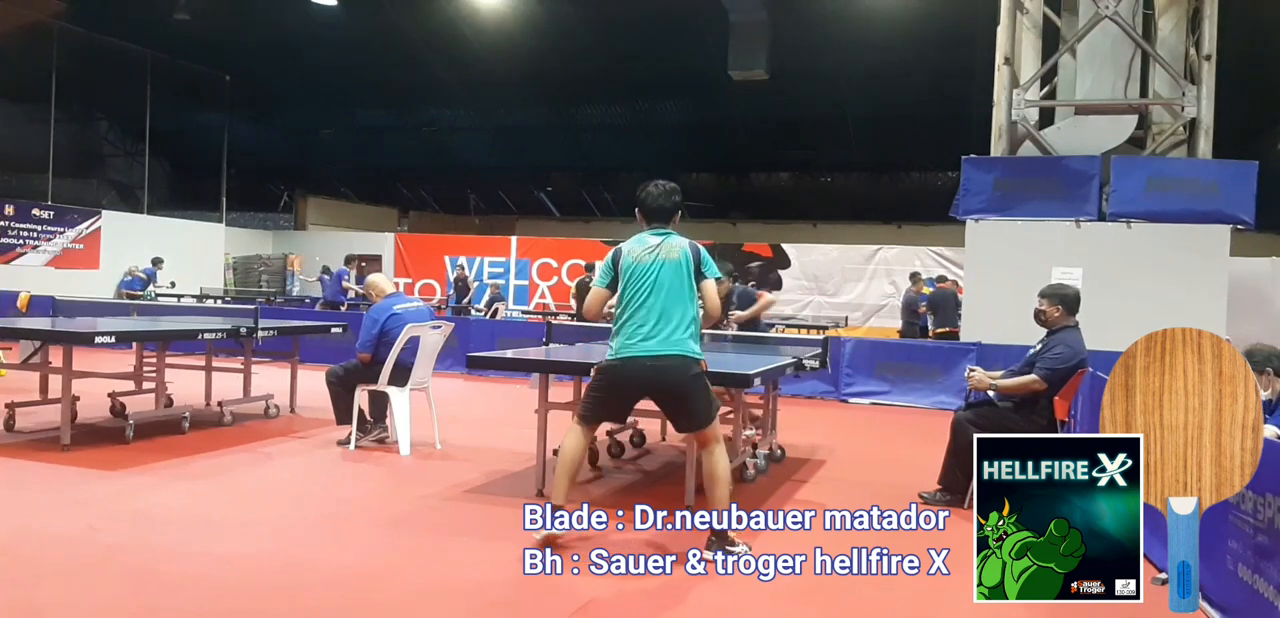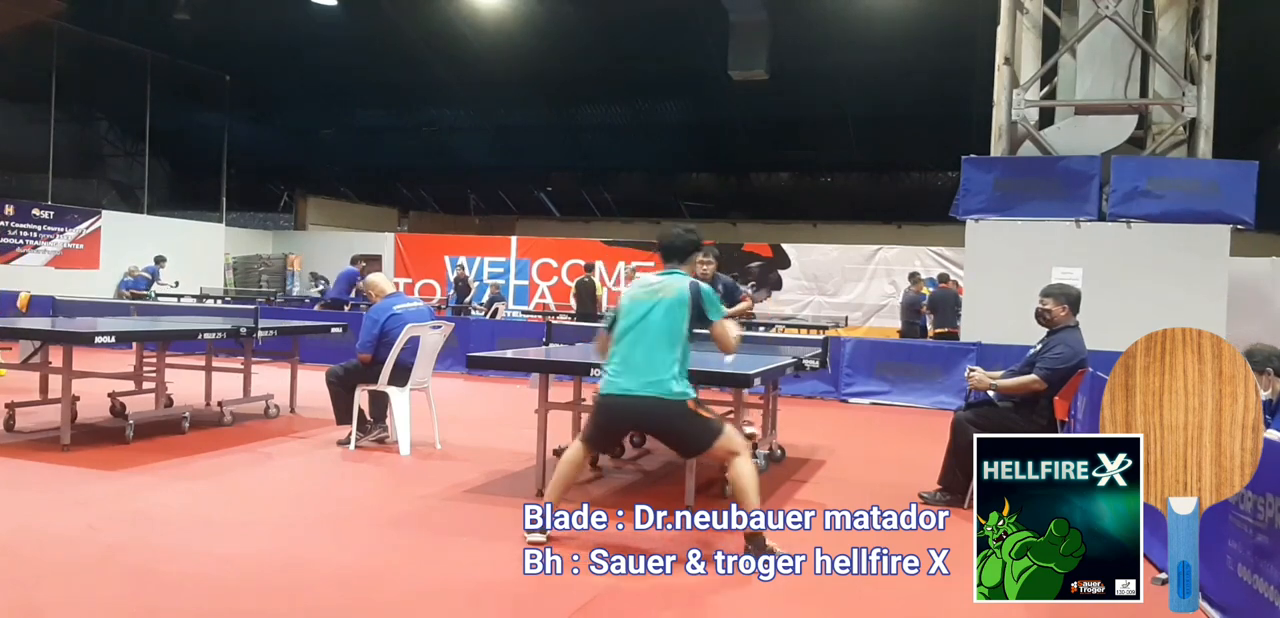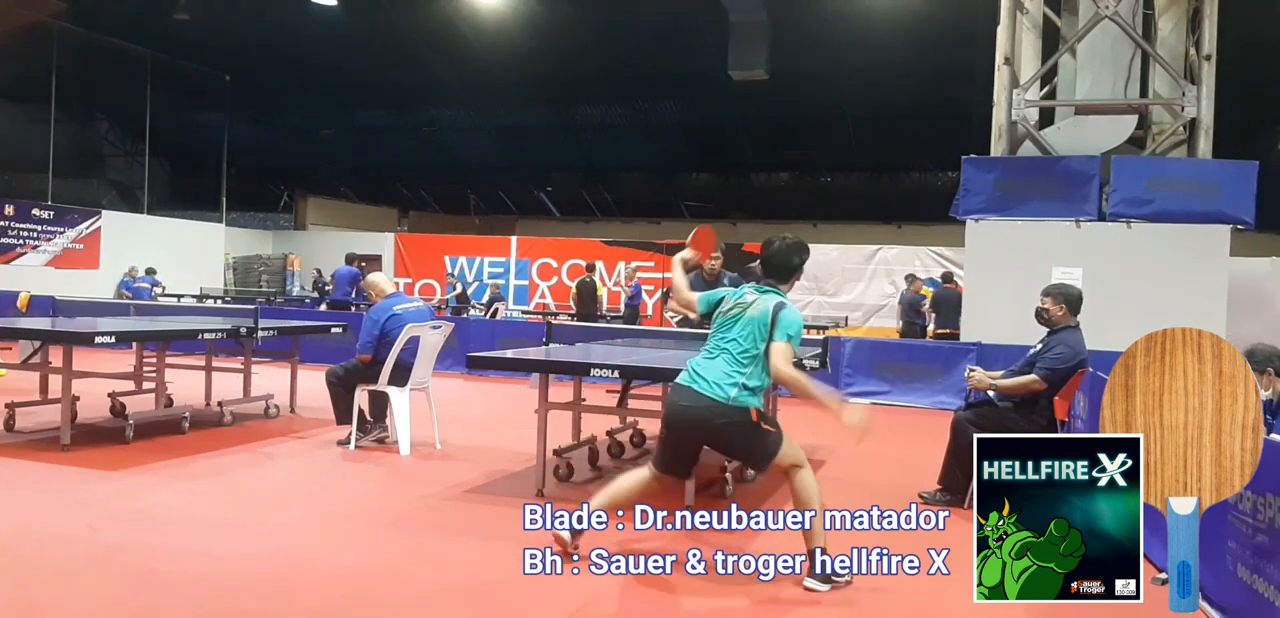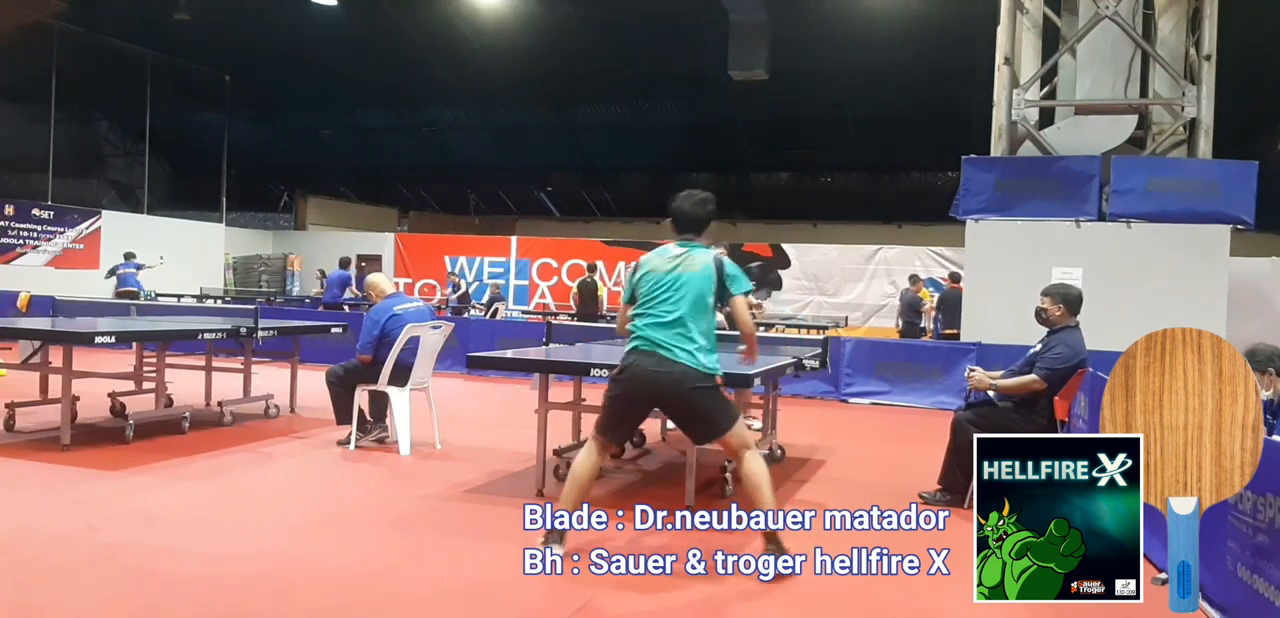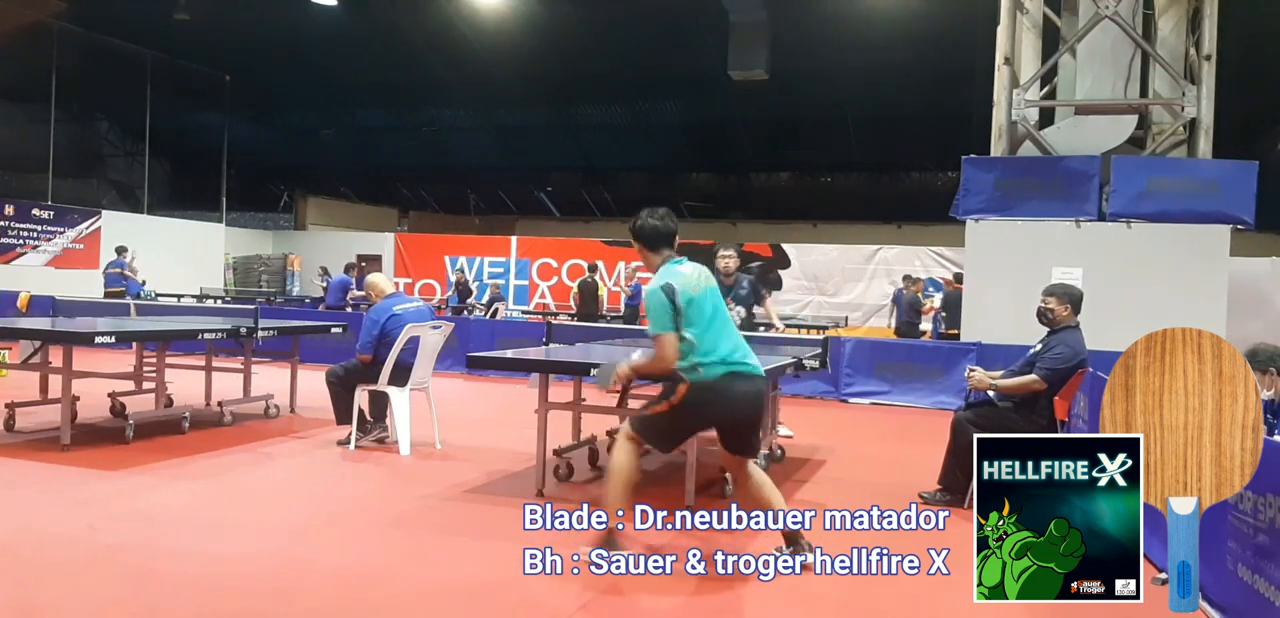
dt=0.4s
person 1, frame 1
left shoulder: (621, 252)
right shoulder: (693, 251)
left elbow: (591, 311)
right elbow: (714, 310)
left hip: (624, 361)
right hip: (680, 362)
left knee: (582, 426)
right knee: (712, 441)
left ankle: (554, 515)
right ankle: (719, 537)
person 1, frame 2
left shoulder: (632, 290)
right shoulder: (696, 289)
left elbow: (605, 348)
right elbow: (728, 345)
right wrist: (735, 328)
left hip: (614, 397)
right hip: (666, 399)
left knee: (583, 447)
right knee: (737, 450)
right ankle: (756, 543)
person 1, frame 3
left shoulder: (732, 295)
right shoulder: (785, 312)
left elbow: (684, 299)
right elbow: (781, 371)
left wrist: (678, 264)
right wrist: (834, 402)
left hip: (681, 400)
right hip: (725, 410)
left knee: (659, 475)
right knee: (797, 465)
left ankle: (574, 525)
right ankle: (820, 566)
person 1, frame 4
left shoulder: (645, 261)
right shoulder: (720, 264)
left elbow: (622, 326)
right elbow: (745, 324)
right wrist: (751, 350)
left hip: (638, 367)
right hip: (691, 375)
left knee: (598, 445)
right knee: (745, 448)
left ankle: (555, 533)
right ankle: (773, 545)
person 1, frame 5
left shoulder: (659, 288)
right shoulder: (699, 271)
left elbow: (666, 360)
left wrist: (631, 369)
right wrist: (647, 365)
left hip: (709, 387)
right hip: (751, 383)
left knee: (628, 438)
right knee: (739, 463)
left ankle: (610, 541)
right ankle: (797, 542)
person 2, frame 1
left shoulder: (1066, 345)
right shoulder: (1057, 337)
left elbow: (1036, 382)
right elbow: (1024, 371)
left wrist: (991, 385)
right wrist: (988, 374)
left hip: (1035, 419)
right hip: (1024, 409)
left knee: (964, 421)
right knee: (965, 411)
left ankle: (955, 490)
right ankle: (961, 484)
person 2, frame 2
left shoulder: (1066, 346)
right shoulder: (1057, 337)
left elbow: (1037, 382)
right elbow: (1024, 372)
left wrist: (991, 385)
right wrist: (988, 374)
left hip: (1035, 419)
right hip: (1025, 409)
left knee: (964, 421)
right knee: (964, 412)
left ankle: (955, 491)
right ankle: (961, 484)
person 2, frame 3
left shoulder: (1067, 346)
right shoulder: (1058, 337)
left elbow: (1036, 382)
right elbow: (1024, 372)
left wrist: (991, 385)
right wrist: (988, 374)
left hip: (1035, 419)
right hip: (1024, 409)
left knee: (964, 421)
right knee: (965, 411)
left ankle: (955, 491)
right ankle: (961, 484)
person 2, frame 4
left shoulder: (1066, 345)
right shoulder: (1058, 337)
left elbow: (1036, 382)
right elbow: (1024, 372)
left wrist: (991, 385)
right wrist: (988, 374)
left hip: (1035, 419)
right hip: (1025, 409)
left knee: (964, 421)
right knee: (964, 411)
left ankle: (955, 491)
right ankle: (961, 484)
person 2, frame 5
left shoulder: (1066, 345)
right shoulder: (1058, 337)
left elbow: (1036, 382)
right elbow: (1023, 372)
left wrist: (991, 385)
right wrist: (988, 374)
left hip: (1035, 419)
right hip: (1024, 409)
left knee: (964, 421)
right knee: (965, 411)
left ankle: (955, 491)
right ankle: (960, 484)
person 3, frame 1
left shoulder: (377, 310)
right shoulder: (424, 306)
left elbow: (364, 356)
left wrist: (364, 356)
left hip: (394, 373)
left knee: (335, 375)
right knee: (377, 366)
left ankle: (363, 427)
right ankle: (378, 424)
person 3, frame 2
left shoulder: (377, 311)
right shoulder: (424, 306)
left elbow: (364, 356)
left wrist: (364, 357)
left hip: (393, 373)
left knee: (334, 375)
right knee: (377, 366)
left ankle: (363, 428)
right ankle: (378, 424)
person 3, frame 3
left shoulder: (377, 311)
right shoulder: (424, 306)
left elbow: (364, 356)
left wrist: (361, 356)
left hip: (394, 373)
left knee: (334, 375)
right knee: (377, 366)
left ankle: (362, 427)
right ankle: (378, 424)
person 3, frame 4
left shoulder: (377, 312)
right shoulder: (424, 306)
left elbow: (364, 357)
left wrist: (362, 356)
left hip: (394, 373)
left knee: (334, 375)
right knee: (377, 366)
left ankle: (363, 428)
right ankle: (378, 424)
person 3, frame 5
left shoulder: (377, 311)
right shoulder: (424, 306)
left elbow: (364, 356)
left wrist: (362, 356)
left hip: (394, 373)
left knee: (334, 374)
right knee: (378, 365)
left ankle: (362, 427)
right ankle: (378, 424)
